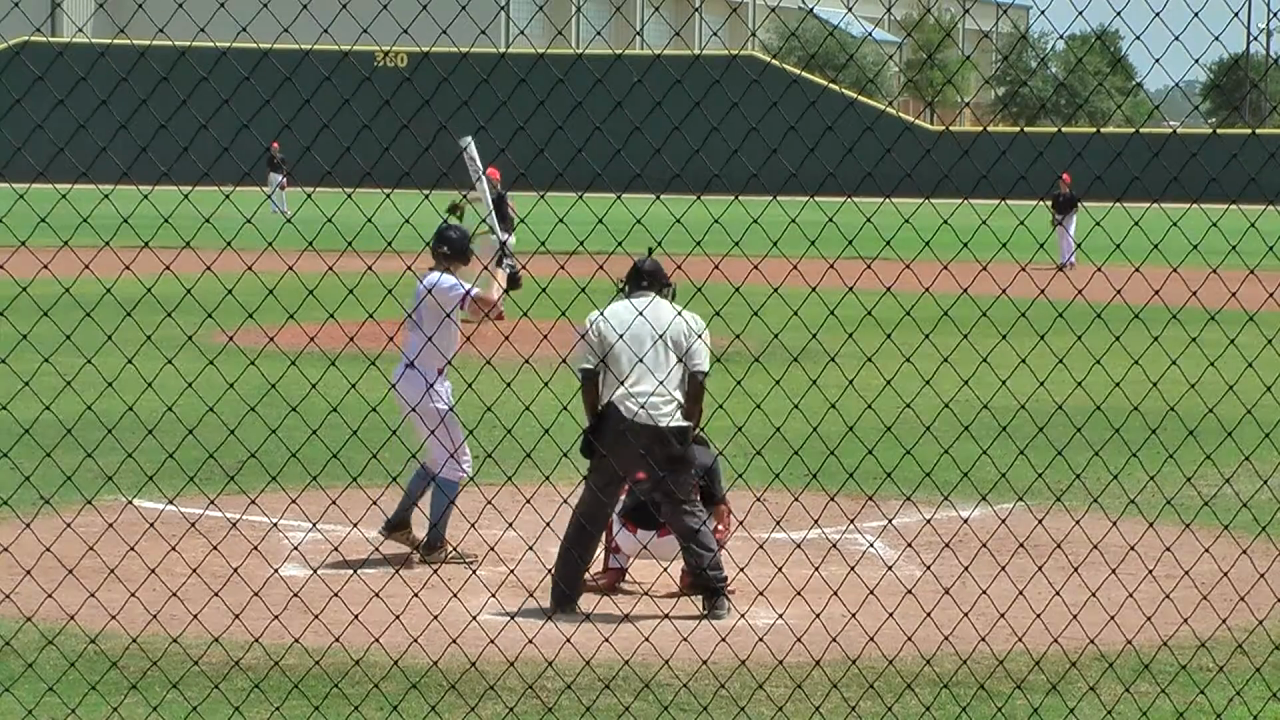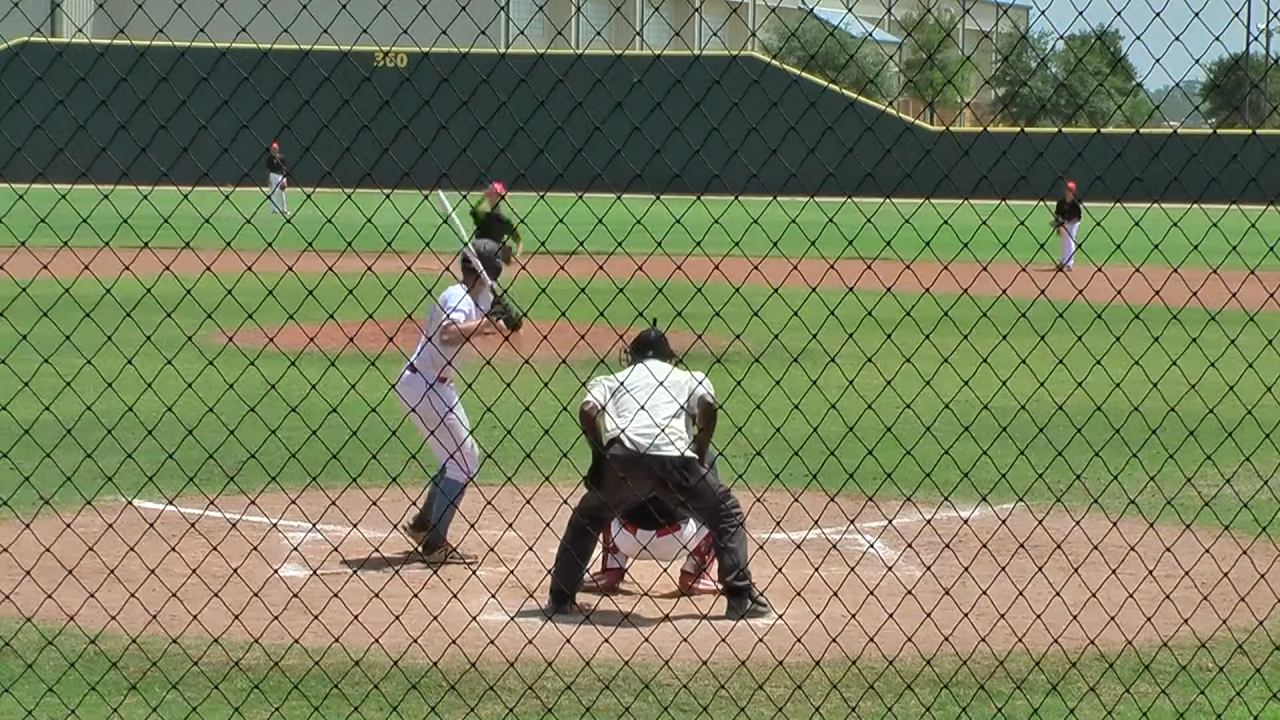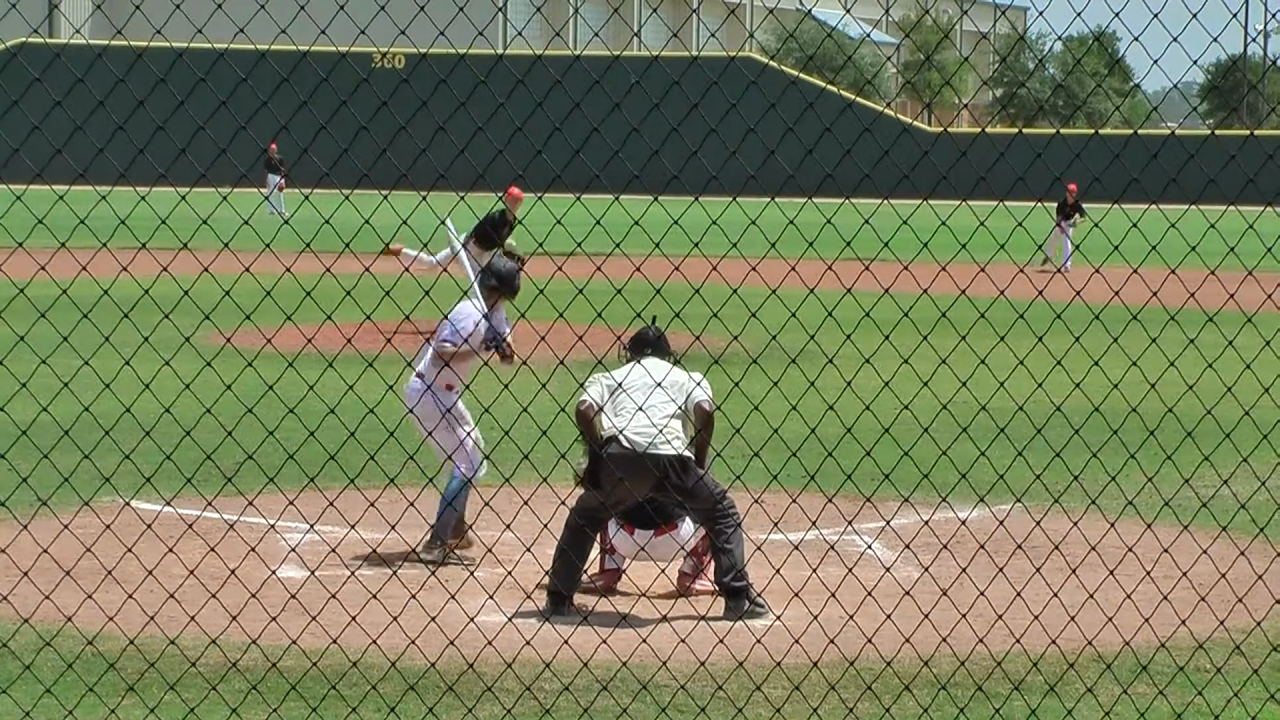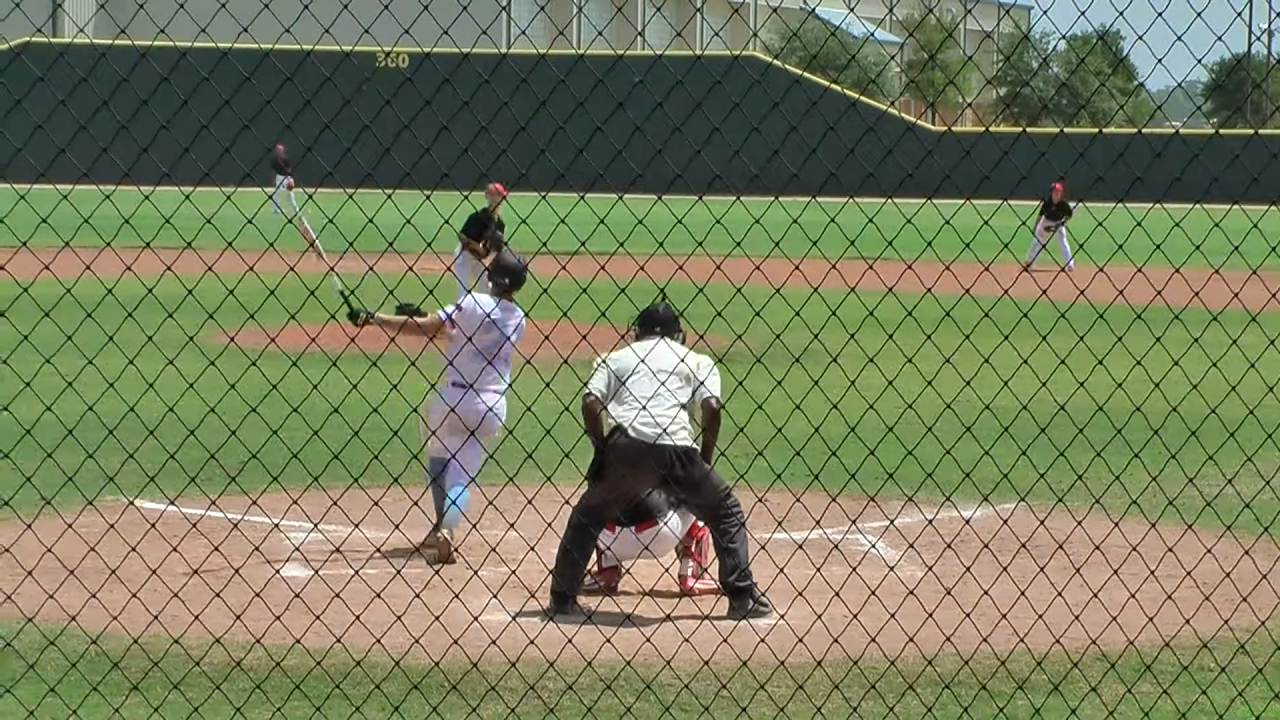
dt=0.5s
person 1, frame 1
left shoulder: (435, 281)
right shoulder: (442, 284)
left elbow: (480, 306)
right elbow: (489, 302)
left wrist: (503, 281)
left hip: (420, 379)
right hip: (423, 383)
left knee: (439, 457)
right knee: (455, 463)
left ankle: (399, 522)
right ankle: (435, 545)
person 1, frame 2
left shoulder: (483, 296)
right shoulder: (457, 297)
left elbow: (508, 338)
right elbow: (448, 337)
left wrist: (508, 322)
right wrist: (485, 320)
left hip: (440, 385)
right hip: (422, 387)
left knee: (464, 453)
right knee: (463, 462)
left ankle: (423, 523)
right ankle: (434, 544)
person 1, frame 3
left shoulder: (494, 312)
right shoulder: (468, 314)
left elbow: (509, 358)
right elbow: (438, 357)
left wrist: (502, 346)
right wrist: (479, 348)
left hip: (444, 391)
right hip: (430, 393)
left knee: (471, 452)
right knee: (469, 464)
left ankle: (454, 529)
right ankle: (437, 544)
person 1, frame 4
left shoulder: (474, 303)
right shoulder: (519, 320)
left elbow: (428, 327)
left wrist: (372, 318)
right wrist: (419, 318)
left hip: (453, 398)
right hip: (492, 406)
left knee: (438, 459)
right knee: (462, 479)
left ankle: (441, 530)
right ankle: (445, 533)
person 2, frame 1
left shoulder: (600, 318)
right shoulder: (686, 320)
left elbow: (589, 378)
right elbow: (697, 380)
left wrist: (596, 426)
right wrist: (688, 429)
left hip: (618, 423)
right hip: (668, 428)
left knee: (591, 511)
right knee: (686, 511)
left ankle: (564, 598)
right ankle: (715, 596)
person 2, frame 2
left shoulder: (609, 380)
right shoulder: (690, 377)
left elbow: (588, 411)
right elbow: (708, 405)
left wrist: (600, 455)
right wrist: (700, 454)
left hip: (623, 457)
right hip: (674, 458)
left knee: (587, 518)
right knee: (726, 513)
left ankle: (560, 599)
right ankle: (741, 598)
person 2, frame 3
left shoulder: (606, 377)
right shoulder: (688, 377)
left elbow: (584, 410)
right elbow: (705, 412)
left wrist: (596, 455)
right wrist: (699, 462)
left hip: (620, 457)
right hip: (670, 458)
left knee: (584, 517)
right knee: (722, 513)
left ankle: (558, 600)
right ankle: (738, 599)
person 2, frame 4
left shoulder: (614, 358)
right shoulder: (697, 360)
left elbow: (591, 404)
right elbow: (712, 407)
left wrist: (602, 450)
right wrist: (705, 457)
left hip: (627, 447)
right hip: (676, 449)
left knee: (587, 517)
right knee: (726, 511)
left ankle: (562, 600)
right ankle: (743, 598)
